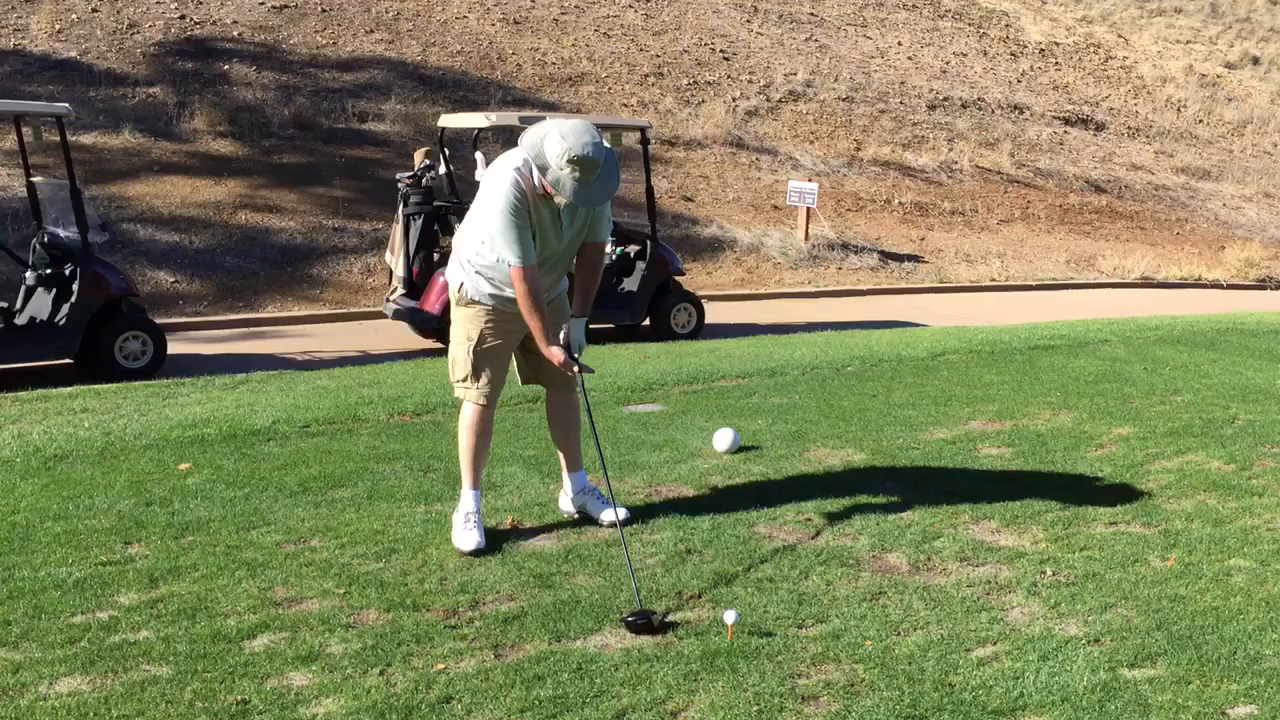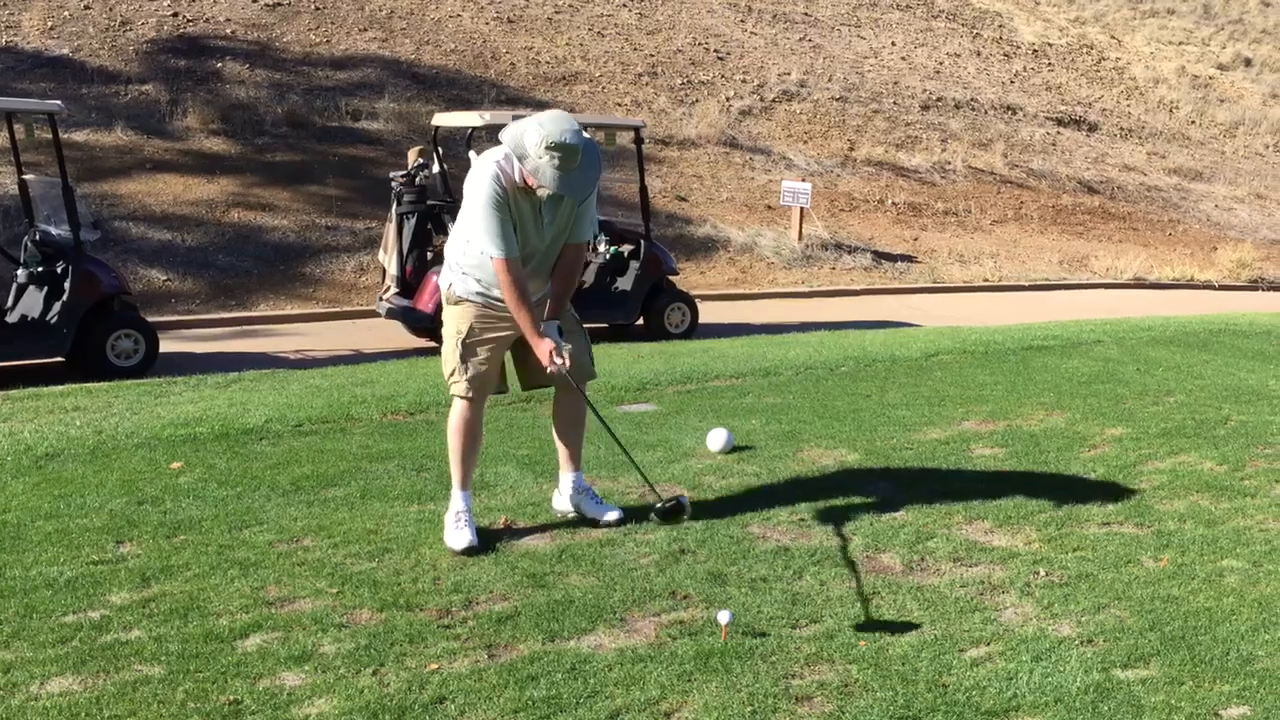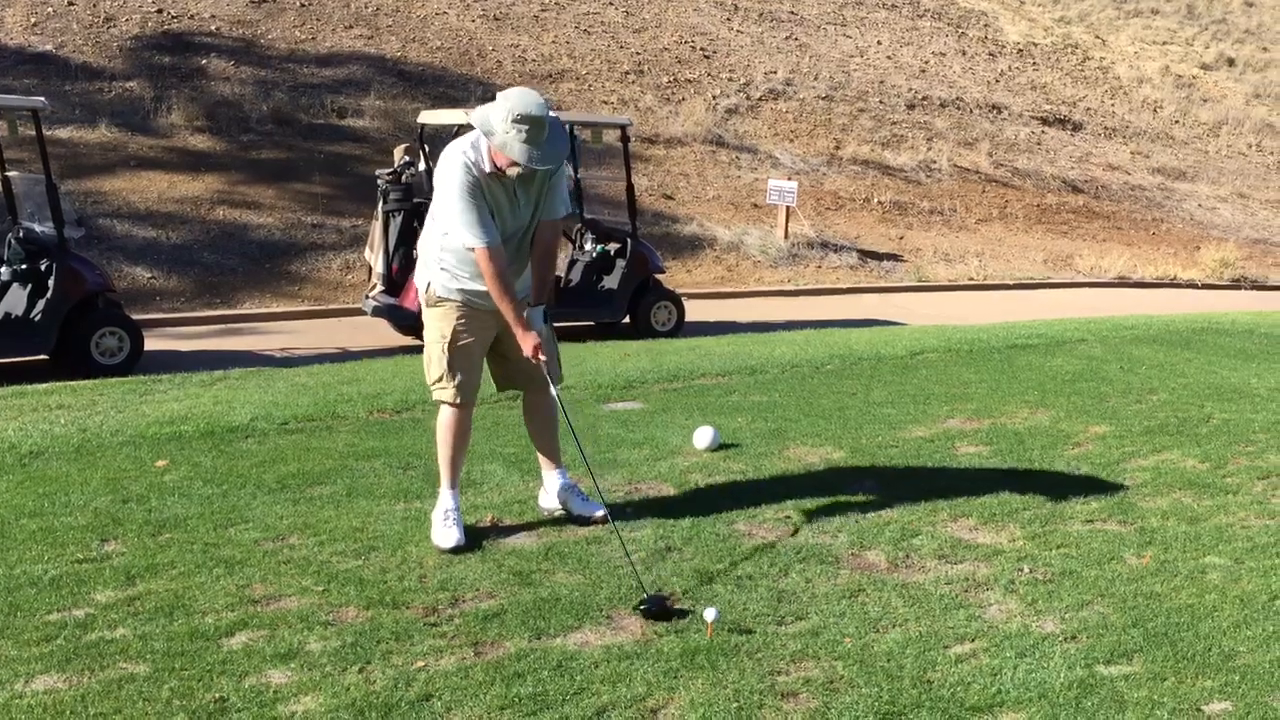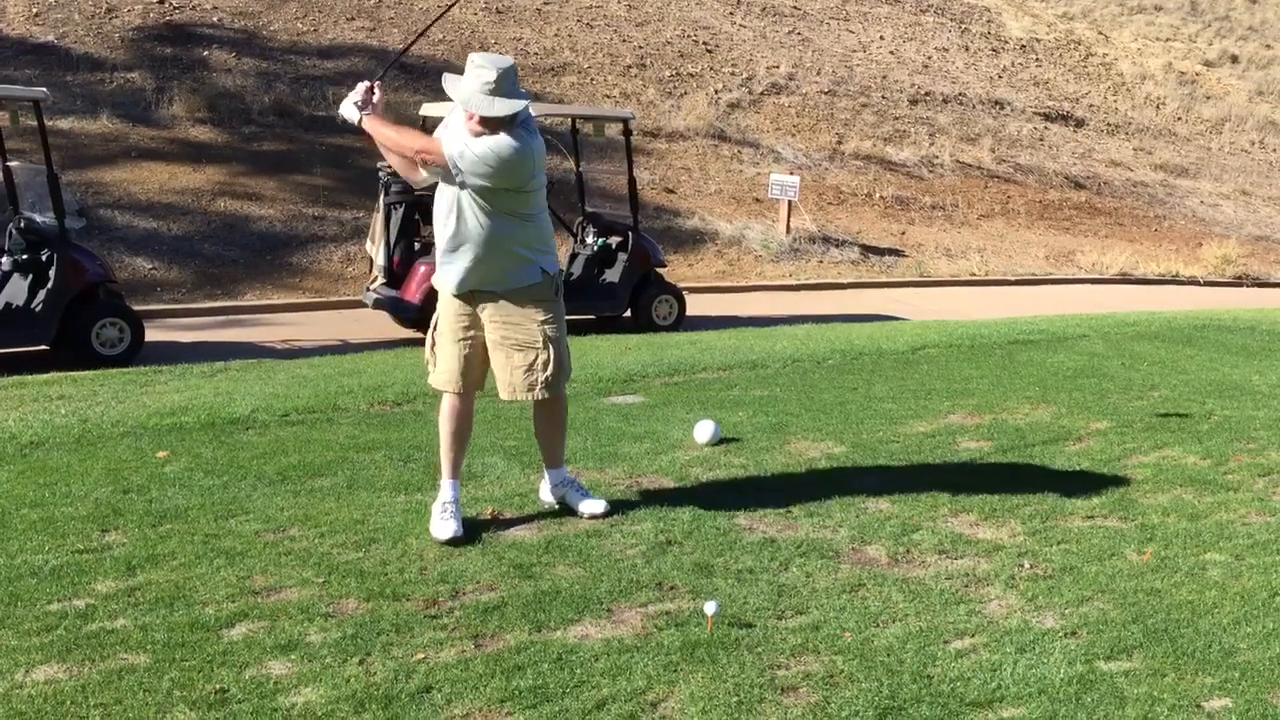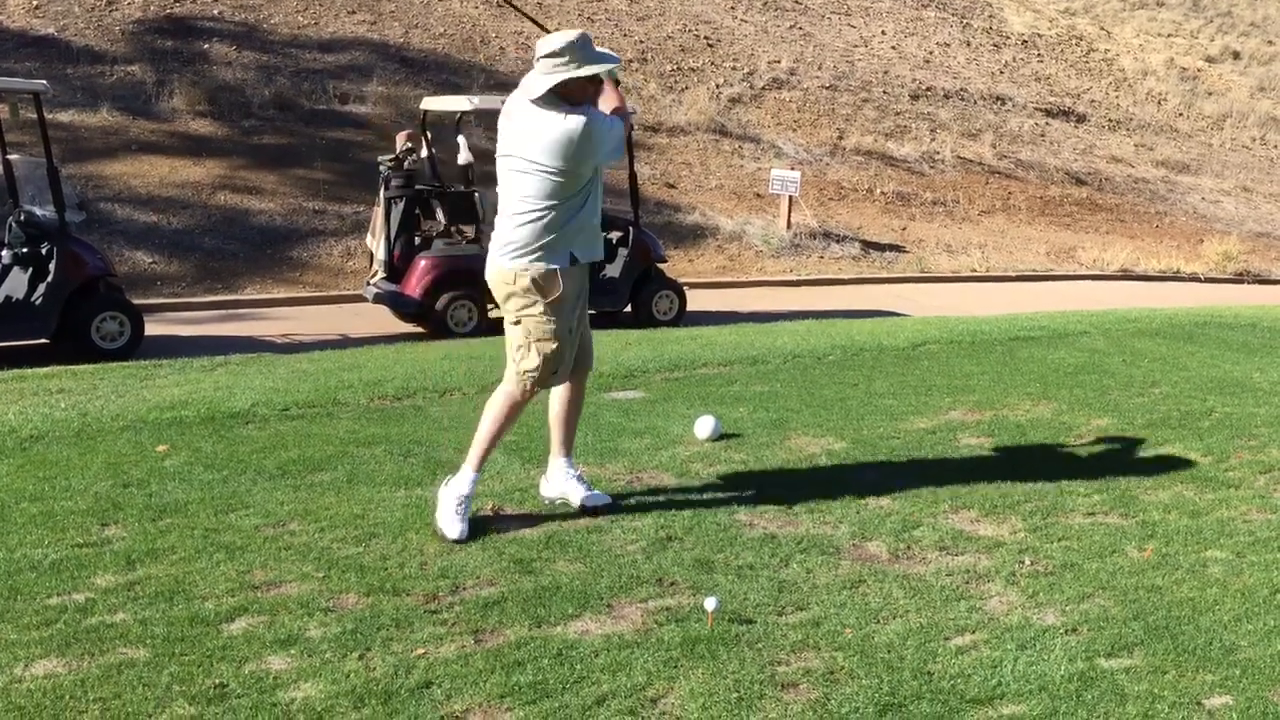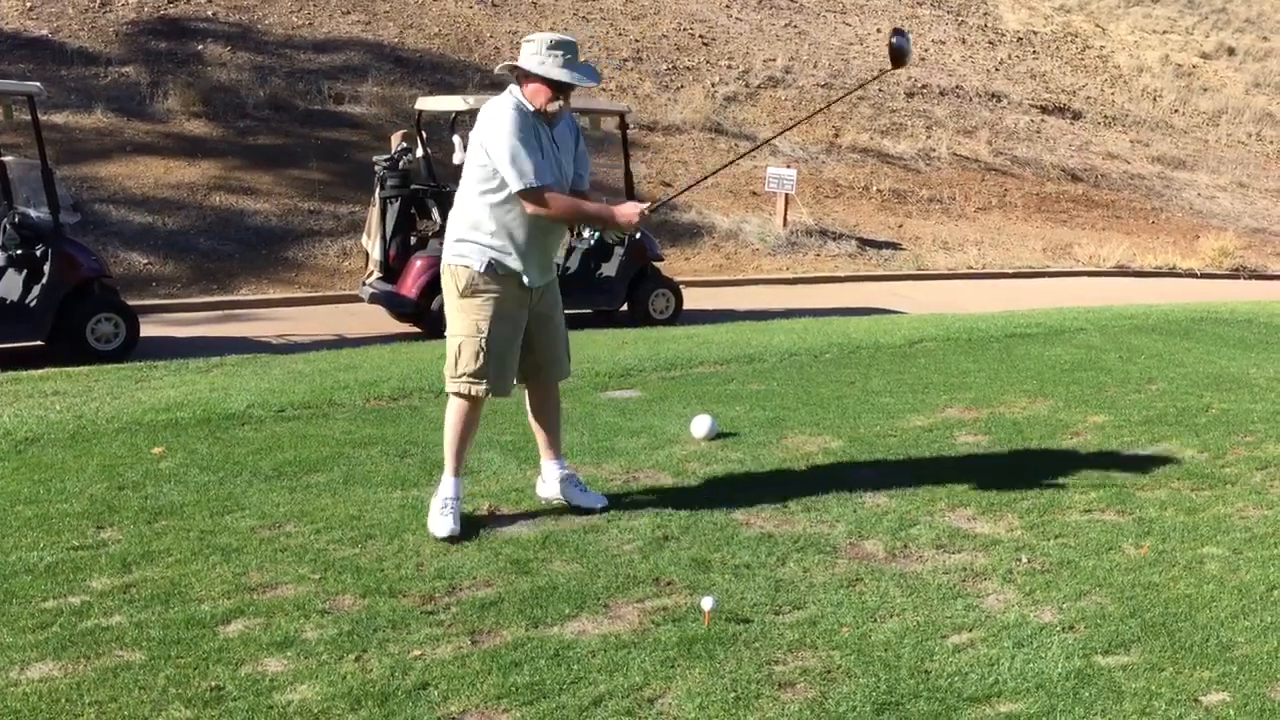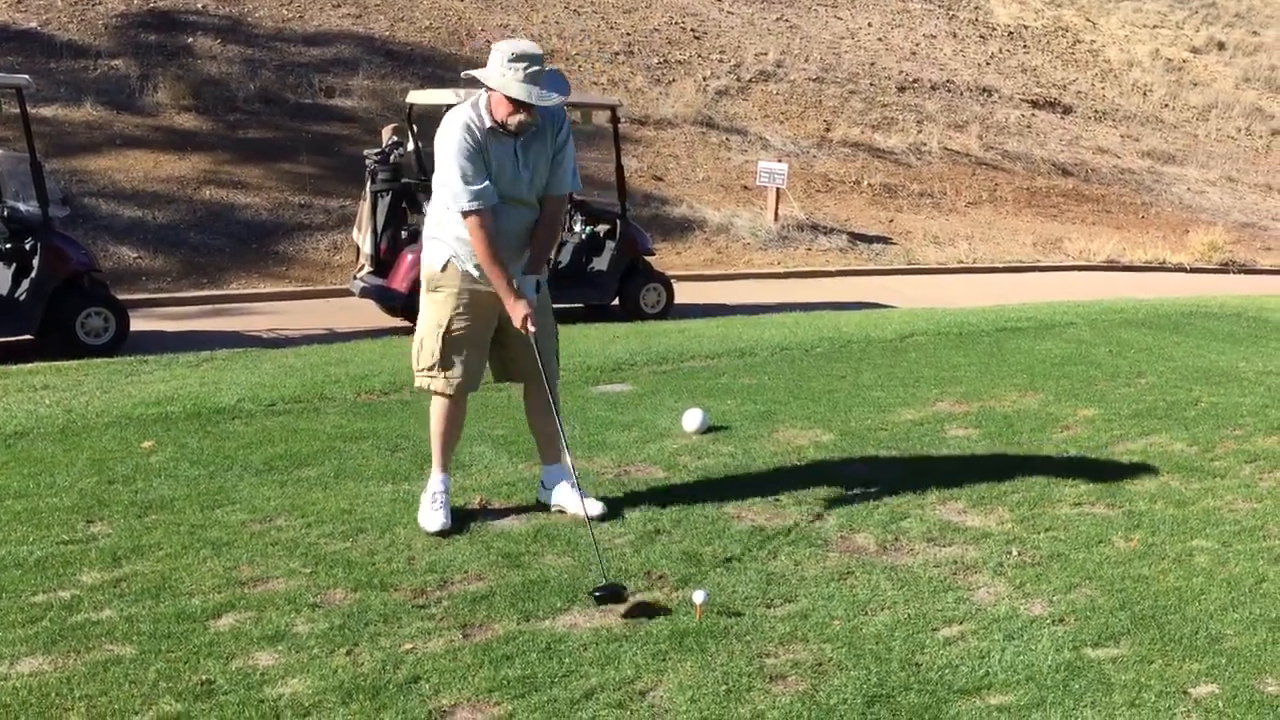
dt=0.7s
person 1, frame 1
left shoulder: (591, 177)
right shoulder: (508, 183)
left elbow: (593, 248)
right elbow: (521, 276)
left wrist: (578, 318)
right wrist: (546, 345)
left hip: (548, 290)
right hip: (486, 289)
left knee: (564, 384)
right knee: (480, 396)
left ankle: (575, 488)
right ankle: (469, 506)
person 1, frame 2
left shoulder: (578, 176)
right shoulder: (490, 177)
left elbow: (573, 251)
right elbow: (506, 271)
left wrist: (552, 321)
right wrist: (535, 339)
left hip: (543, 292)
right hip: (477, 292)
left knee: (574, 380)
right knee: (469, 395)
left ankle: (571, 489)
right ankle: (459, 507)
person 1, frame 3
left shoulder: (547, 159)
right shoulder: (461, 164)
left elbow: (548, 234)
right elbow: (484, 257)
left wrist: (536, 306)
right wrist: (520, 329)
left hip: (519, 287)
right hip: (456, 290)
left knee: (540, 384)
right knee: (458, 398)
left ankle: (556, 485)
right ankle: (447, 504)
person 1, frame 4
left shoulder: (514, 148)
right shoulder: (459, 121)
left elbow: (421, 148)
right elbow: (418, 172)
left wrist: (364, 117)
right wrist: (373, 118)
left hip: (523, 287)
right hip: (461, 283)
left knee: (548, 388)
right knee: (457, 388)
left ankle: (556, 480)
right ankle: (448, 494)
person 1, frame 5
left shoulder: (517, 106)
right shoulder: (580, 129)
right elbow: (617, 125)
right wrist: (610, 93)
left hip: (545, 266)
right hip: (538, 272)
left knee: (573, 369)
right knee: (525, 380)
left ankle: (560, 472)
right ankle: (462, 484)
person 1, frame 6
left shoulder: (562, 121)
right shoulder: (505, 118)
left elbow: (575, 191)
right elbow: (537, 200)
left wrist: (609, 214)
right wrist: (610, 214)
left hip: (536, 270)
right hip: (482, 268)
left knee: (545, 374)
right knee: (473, 382)
left ankle: (554, 474)
right ankle: (448, 490)
person 1, frame 7
left shoulder: (553, 122)
right shoulder: (461, 129)
left elbow: (555, 206)
right elbow: (478, 223)
left wrist: (530, 279)
right wrist: (508, 298)
left hip: (525, 269)
right hip: (459, 266)
left knee: (540, 372)
right knee: (450, 381)
left ankle: (553, 479)
right ankle: (438, 486)
